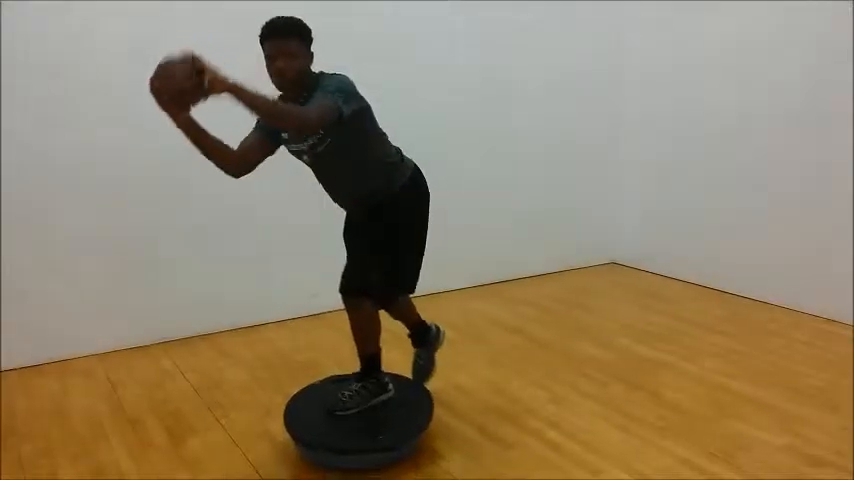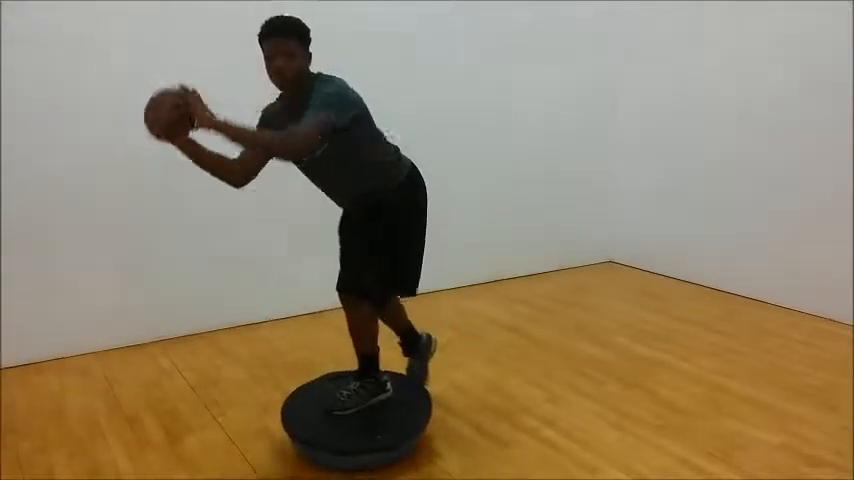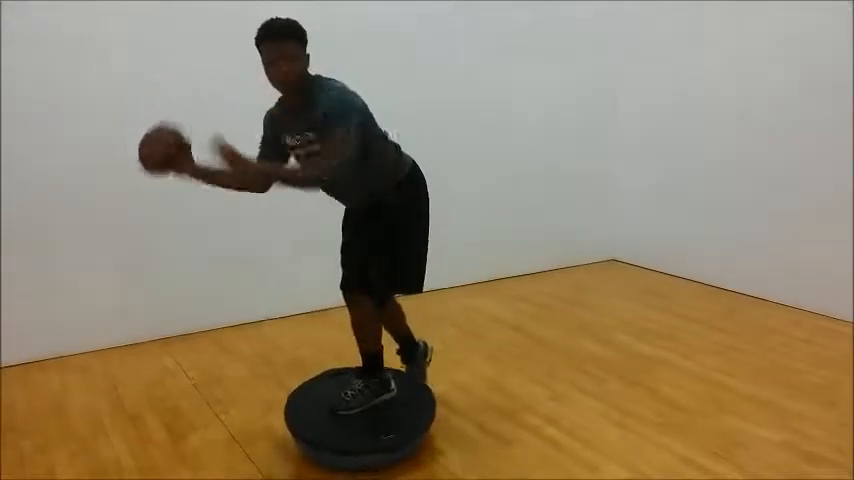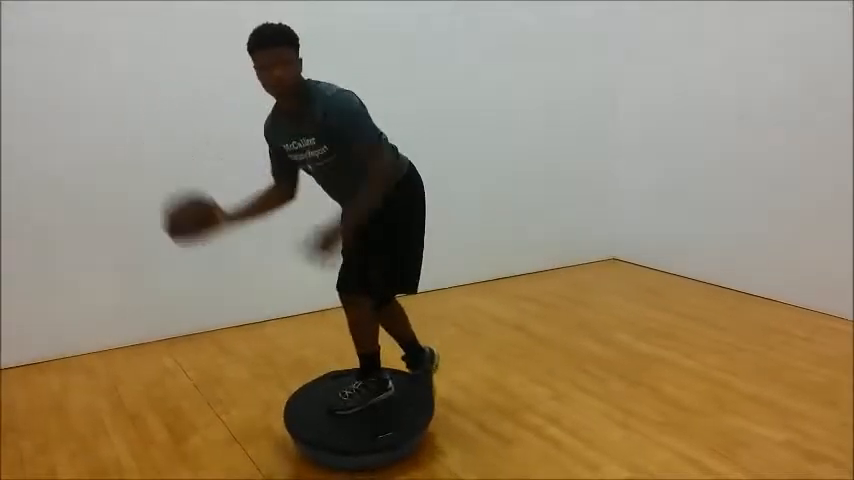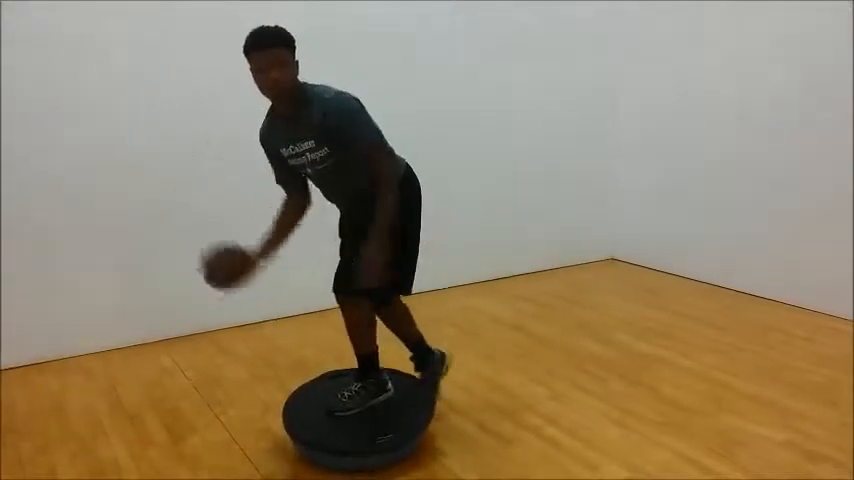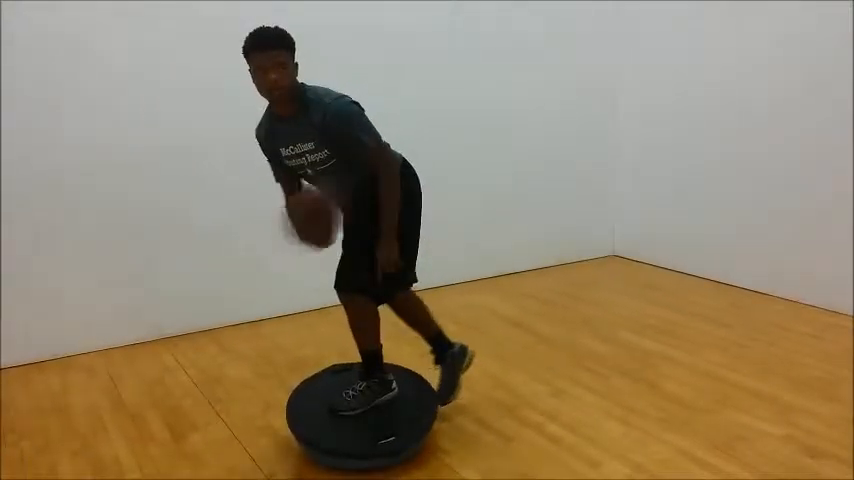
dt=0.1s
person 1, frame 1
left shoulder: (336, 89)
right shoulder: (274, 116)
left elbow: (302, 121)
right elbow: (237, 165)
left wrist: (228, 86)
right wrist: (183, 119)
left hip: (401, 196)
right hip: (364, 207)
left knee: (359, 290)
right knee: (373, 287)
left ankle: (372, 381)
right ankle: (424, 335)
person 1, frame 2
left shoulder: (332, 94)
right shoulder: (275, 116)
left elbow: (297, 146)
right elbow: (239, 175)
left wrist: (217, 124)
right wrist: (183, 142)
left hip: (398, 196)
right hip: (360, 206)
left knee: (356, 291)
right knee: (367, 289)
left ankle: (370, 380)
right ankle: (415, 343)
person 1, frame 3
left shoulder: (336, 100)
right shoulder: (277, 119)
left elbow: (333, 170)
right elbow: (264, 183)
left wrist: (253, 168)
right wrist: (194, 170)
left hip: (399, 193)
right hip: (363, 203)
left knee: (360, 288)
right knee: (368, 288)
left ankle: (375, 379)
right ankle: (412, 352)
person 1, frame 4
left shoulder: (337, 105)
right shoulder: (276, 127)
left elbow: (381, 171)
right elbow: (285, 190)
left wrist: (343, 229)
right wrist: (230, 217)
left hip: (398, 195)
right hip: (360, 206)
left knee: (355, 289)
right knee: (372, 291)
left ankle: (372, 379)
right ankle: (418, 358)
person 1, frame 5
left shoulder: (337, 107)
right shoulder: (271, 133)
left elbow: (389, 170)
right elbow: (298, 198)
left wrist: (377, 244)
right wrist: (263, 252)
left hip: (394, 197)
right hip: (355, 206)
left knee: (351, 291)
right knee: (374, 292)
left ankle: (372, 382)
right ankle: (427, 359)
person 1, frame 6
left shoulder: (337, 110)
right shoulder: (267, 133)
left elbow: (387, 169)
right elbow: (292, 191)
left wrist: (387, 238)
left hip: (392, 196)
right hip: (356, 205)
left knee: (353, 288)
right knee: (393, 289)
left ankle: (375, 380)
right ankle: (448, 351)
